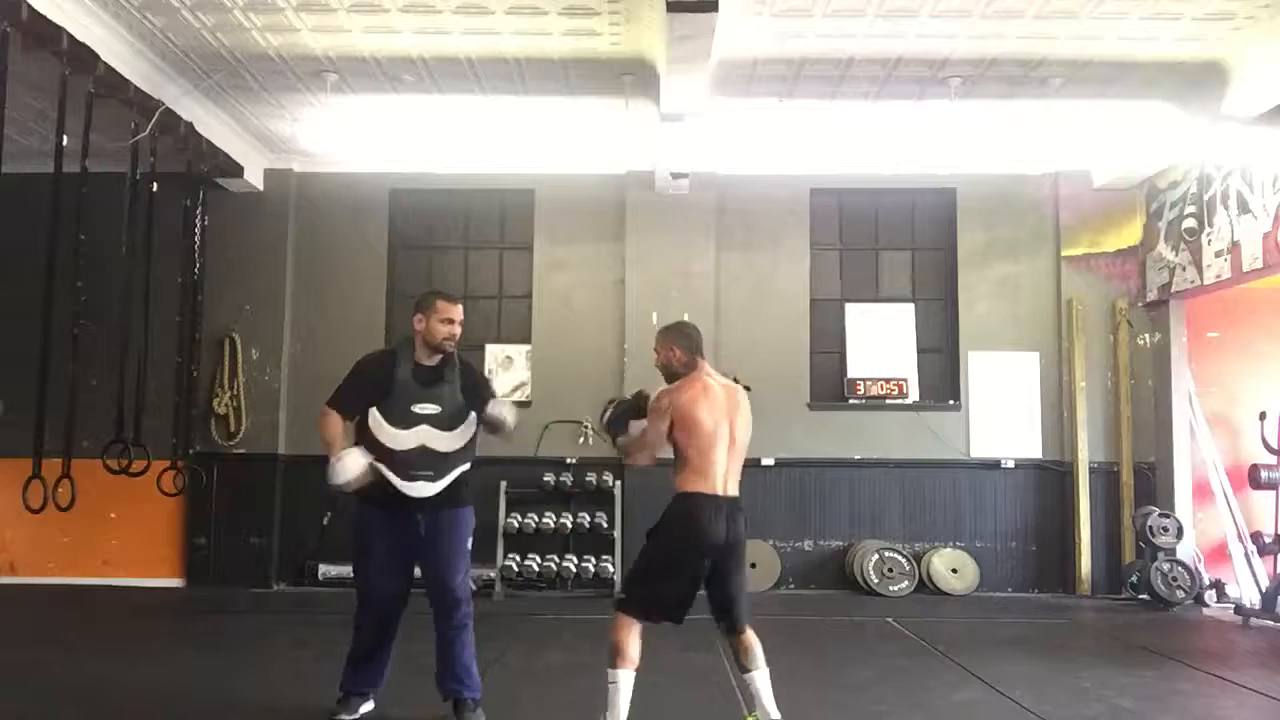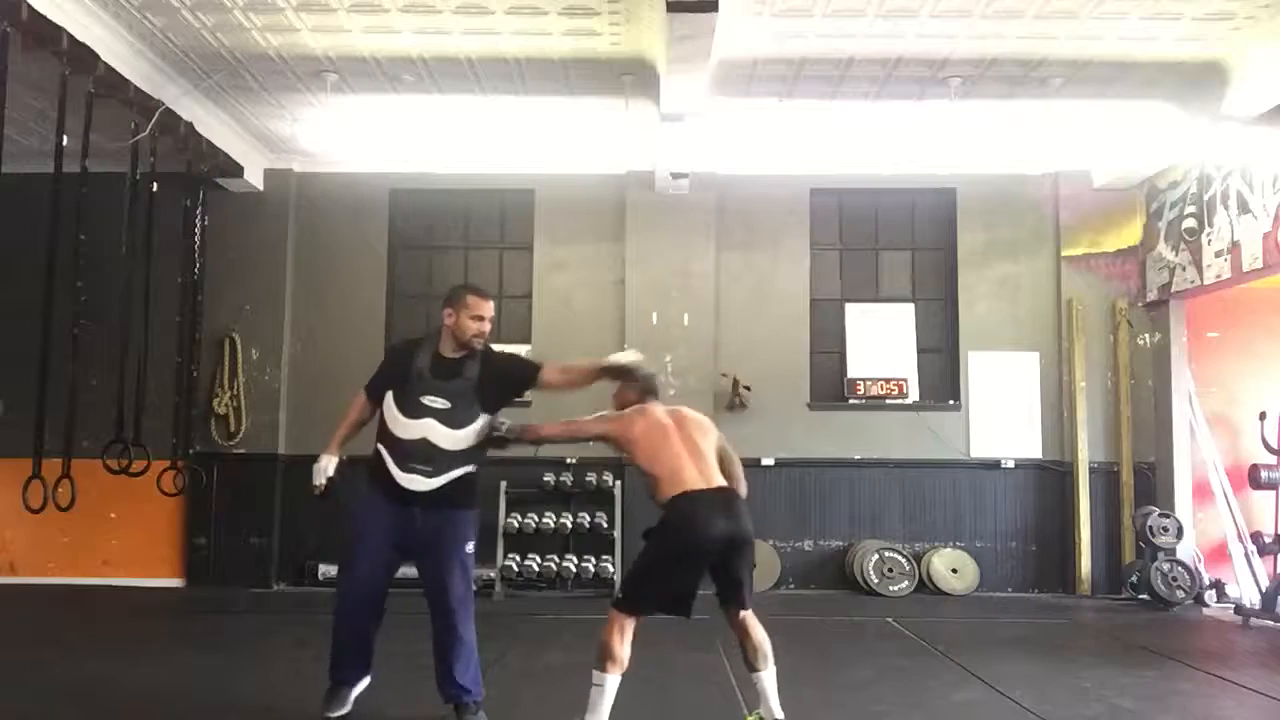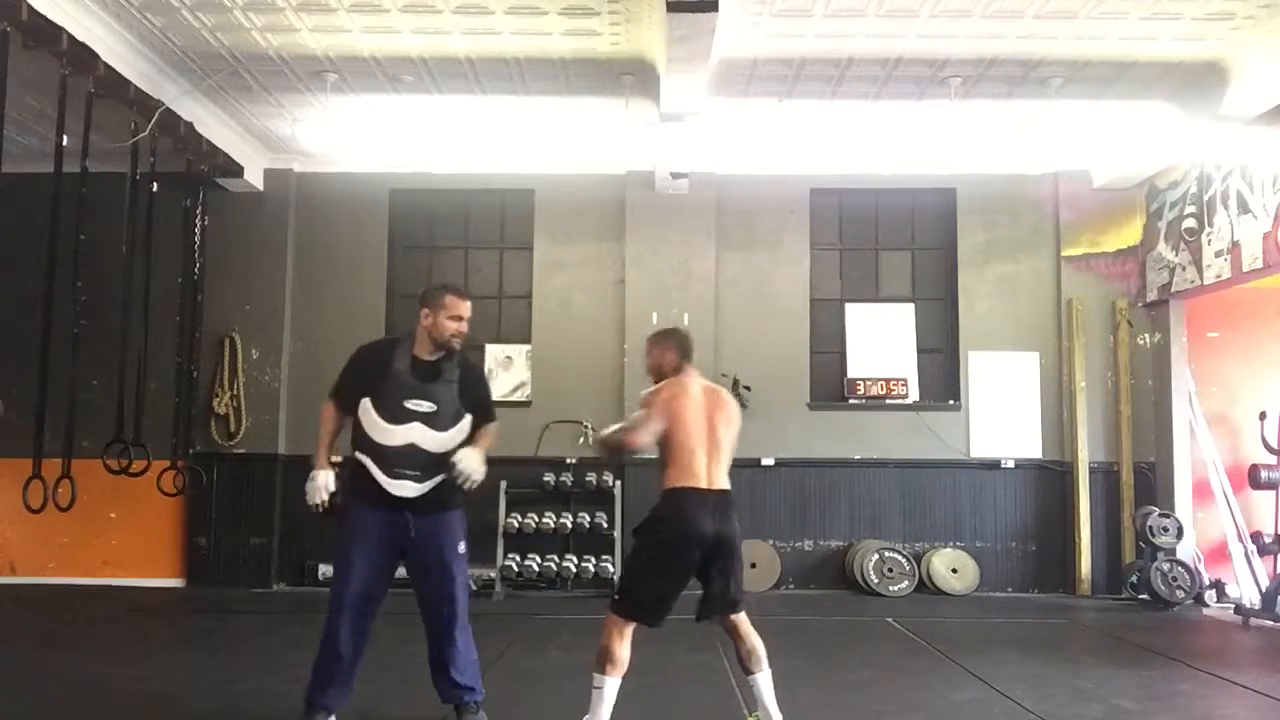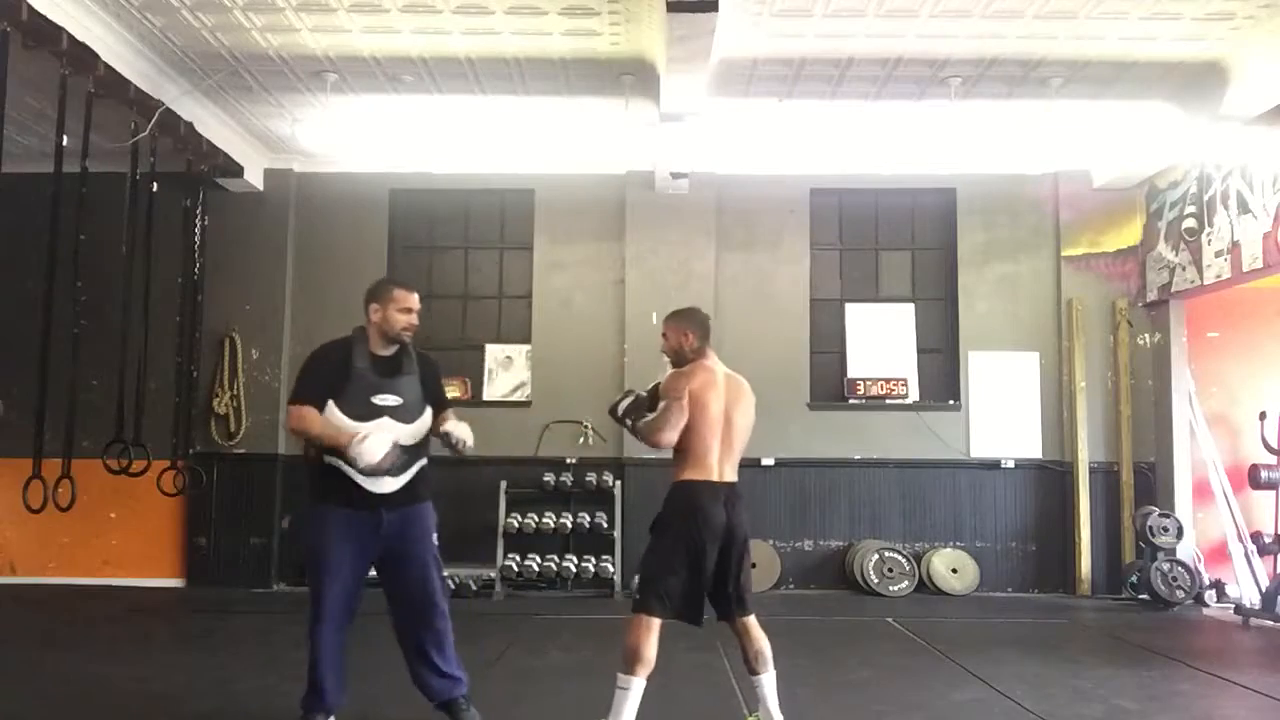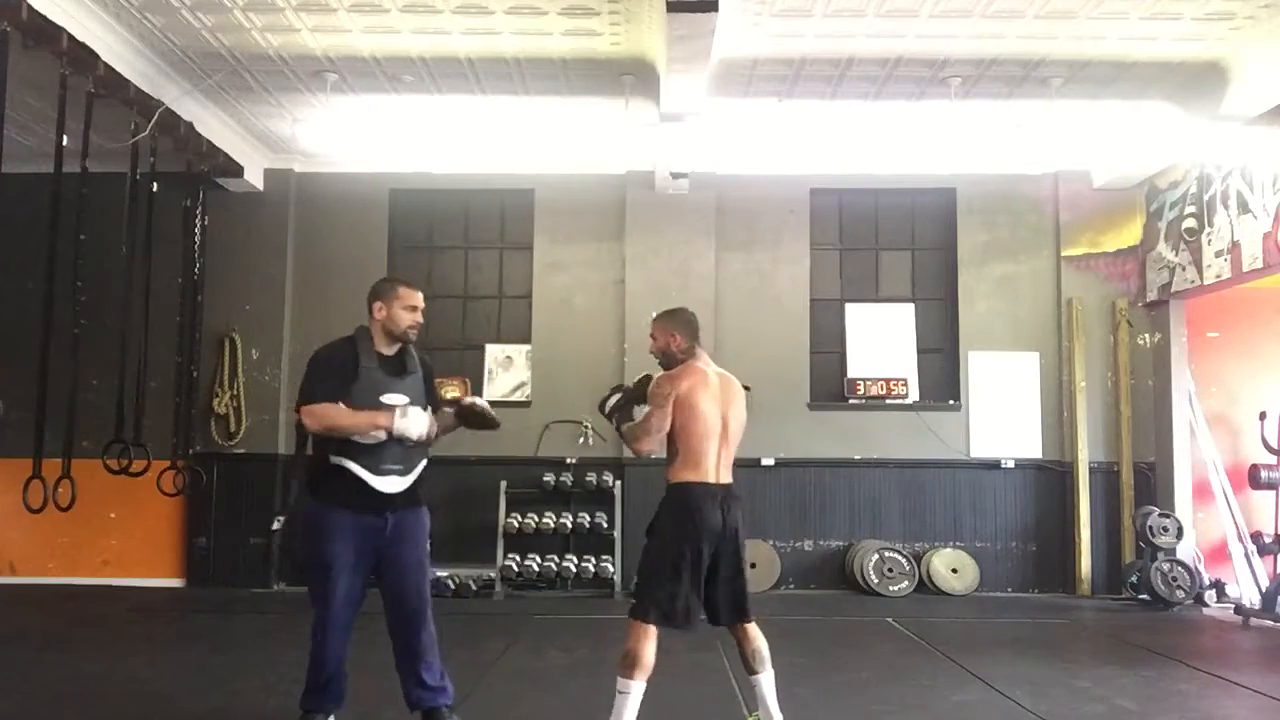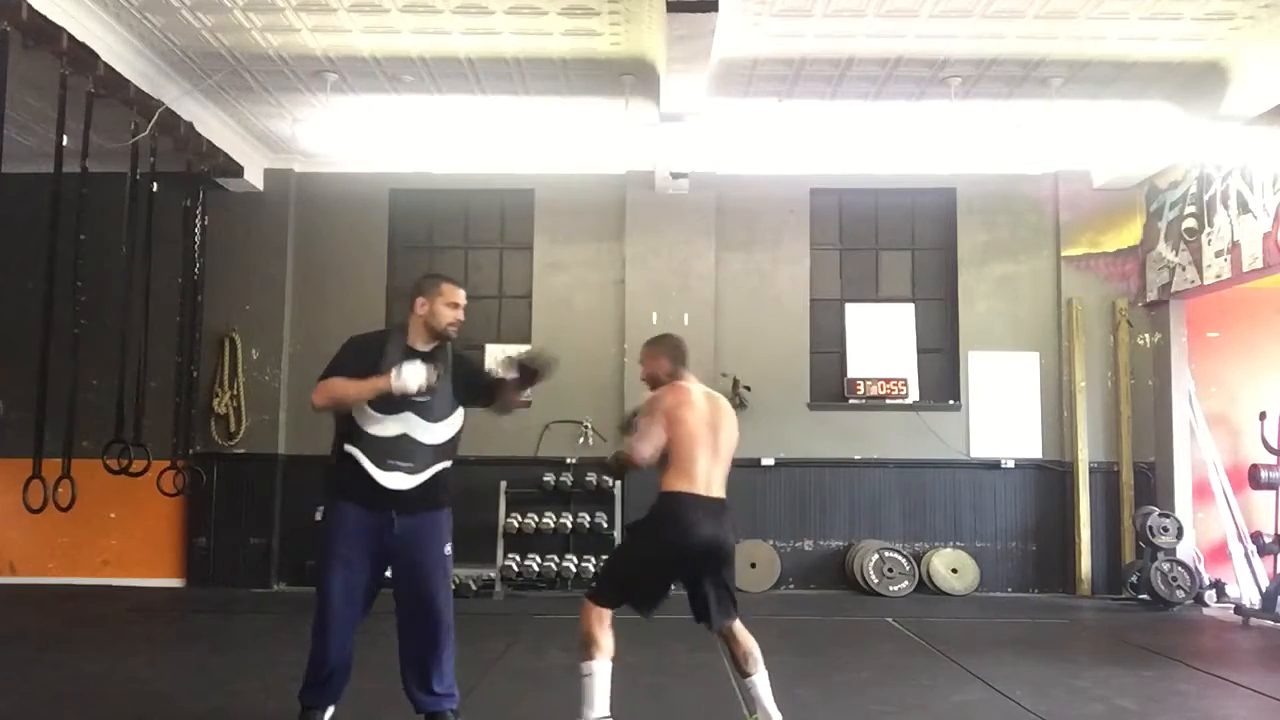
dt=0.3s
person 1, frame 1
left shoulder: (468, 375)
right shoulder: (377, 367)
left elbow: (489, 421)
right elbow: (332, 414)
left wrist: (501, 417)
right wrist: (341, 453)
left hip: (448, 509)
right hip: (383, 508)
left knee: (453, 601)
right knee: (378, 602)
person 1, frame 2
left shoulder: (496, 366)
right shoulder: (404, 355)
left elbow: (551, 376)
right elbow: (368, 400)
left wrist: (605, 367)
right wrist: (332, 451)
left hip: (452, 507)
right hip: (383, 497)
left knee: (452, 603)
right knee: (359, 592)
right ankle: (348, 679)
person 1, frame 3
left shoulder: (468, 375)
right shoulder: (375, 358)
left elbow: (486, 425)
right elbow: (335, 407)
left wrist: (476, 453)
right wrist: (321, 466)
left hip: (437, 513)
right hip: (371, 508)
left knee: (450, 608)
right knee: (350, 605)
person 1, frame 4
left shoulder: (422, 365)
right shoulder: (331, 358)
left elbow: (436, 416)
right elbow: (297, 416)
left wrist: (450, 428)
right wrist: (352, 440)
left hip: (409, 508)
right hip: (341, 509)
left knee: (424, 603)
right knee: (331, 610)
person 1, frame 5
left shoulder: (418, 366)
right shoulder: (335, 357)
right elbow: (314, 417)
left wrist: (460, 415)
right wrist: (389, 418)
left hip: (405, 511)
right hip: (341, 512)
left knee: (414, 610)
right knee: (333, 613)
person 1, frame 6
left shoulder: (459, 365)
right shoulder: (367, 348)
left elbow: (504, 399)
right elbow: (322, 398)
left wrist: (526, 375)
right wrist: (392, 382)
left hip: (424, 513)
right hip: (359, 508)
left knee: (432, 611)
right knee: (339, 609)
person 2, frame 1
left shoulder: (672, 395)
right shoulder: (738, 395)
left elbow: (638, 456)
left wrist: (619, 427)
right wrist: (651, 418)
left hip: (692, 514)
right hip: (731, 516)
left knee: (629, 616)
right knee: (736, 622)
person 2, frame 2
left shoulder: (623, 422)
right shoulder: (697, 420)
left elbow: (557, 430)
left wrist: (509, 430)
left hip: (689, 519)
right hip: (732, 513)
left knee: (622, 618)
right knee: (741, 613)
person 2, frame 3
left shoulder: (662, 394)
right shoulder: (727, 400)
left elbow: (635, 439)
left wrist: (610, 438)
left hip: (681, 512)
right hip: (722, 511)
left knee: (621, 618)
right knee: (734, 616)
person 2, frame 4
left shoulder: (682, 379)
right shoulder: (743, 388)
left elbow: (662, 438)
left wrist: (632, 415)
right wrist: (658, 405)
left hip: (691, 502)
right hip: (731, 503)
left knee: (648, 615)
right knee: (742, 616)
person 2, frame 5
left shoulder: (670, 381)
right shoulder: (734, 387)
left elbow: (644, 444)
left wrist: (620, 413)
left hip: (687, 504)
right hip: (727, 504)
left knee: (645, 620)
right knee: (739, 618)
person 2, frame 6
left shoulder: (663, 399)
right shoulder: (723, 407)
left elbow: (638, 454)
left wrist: (614, 459)
left hip: (675, 518)
right hip: (716, 520)
left knee: (597, 608)
right knee: (727, 623)
